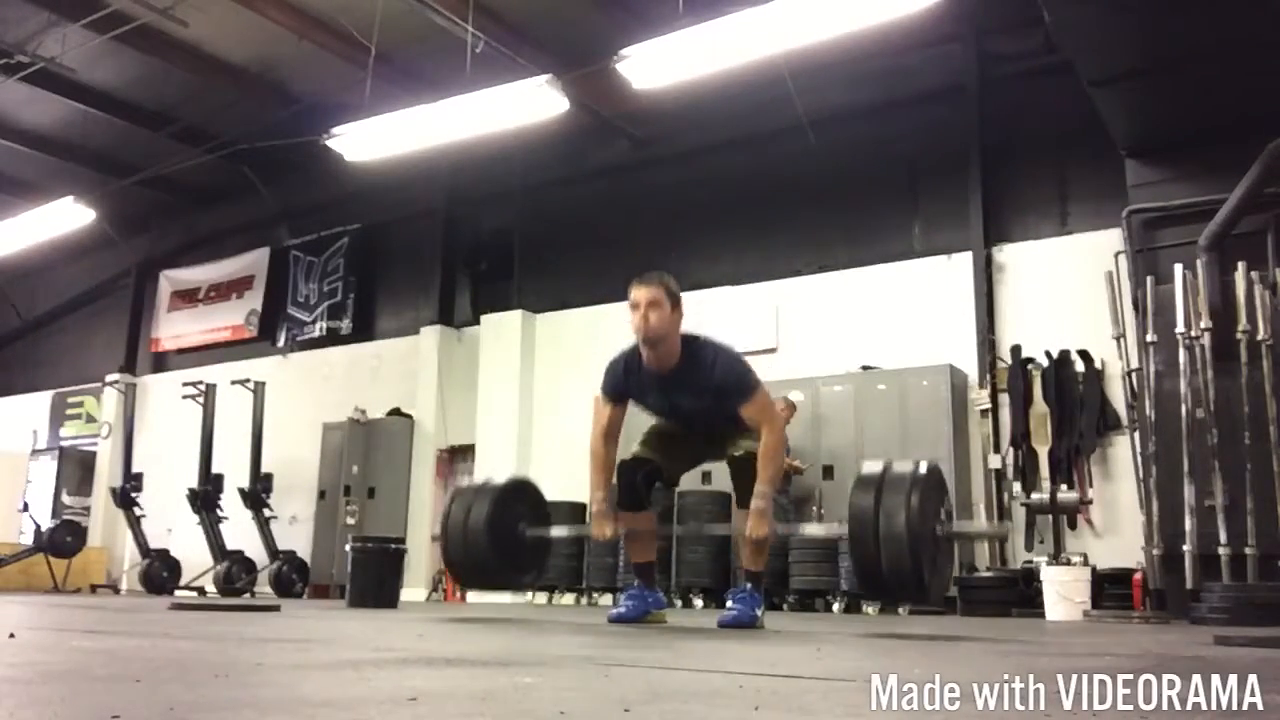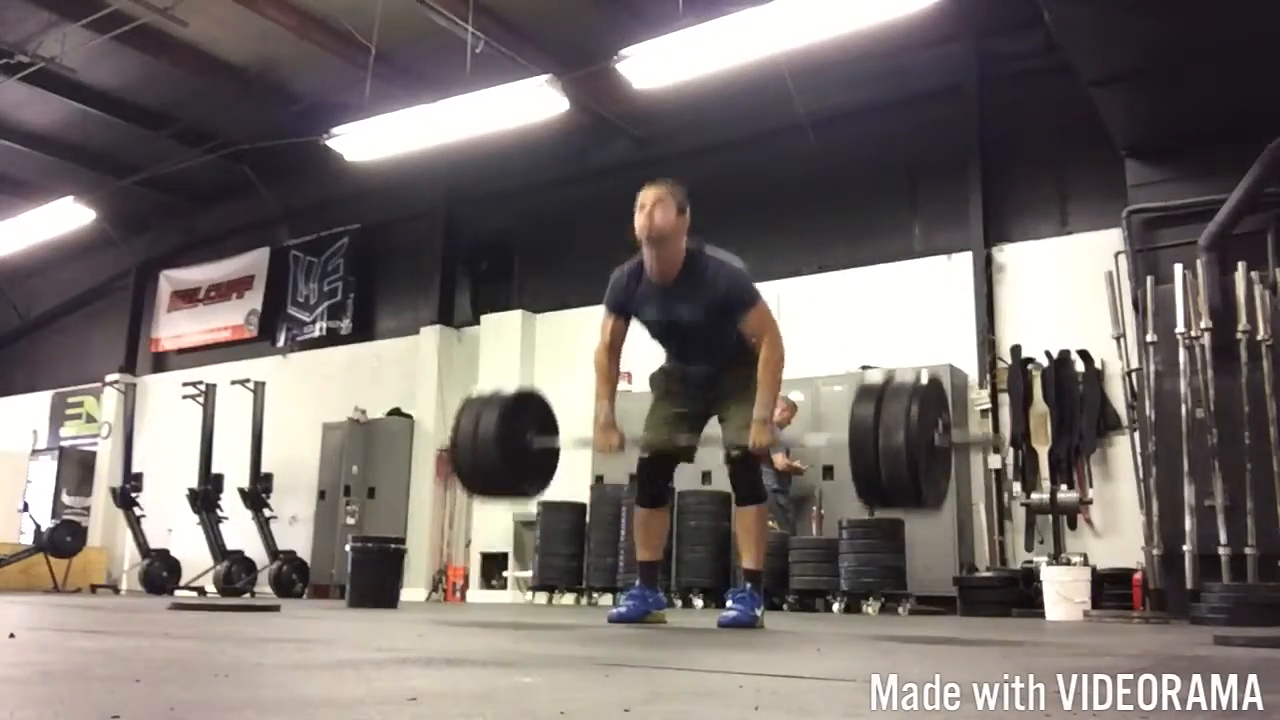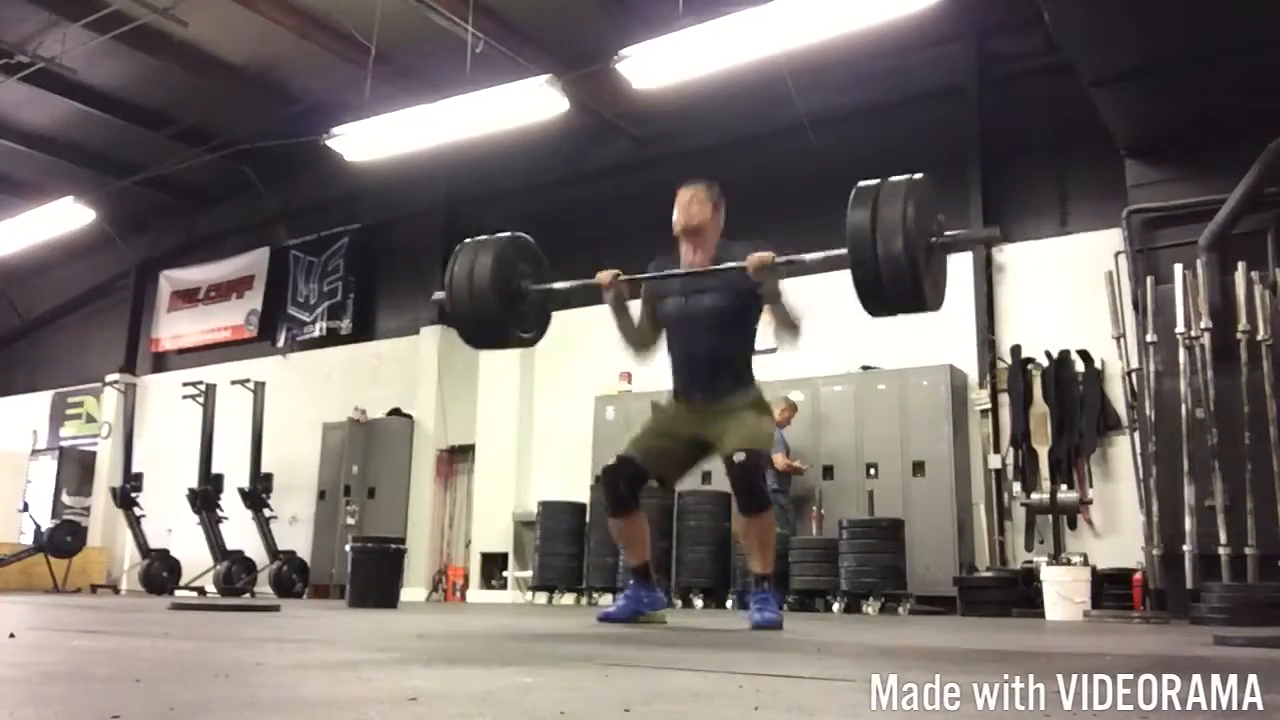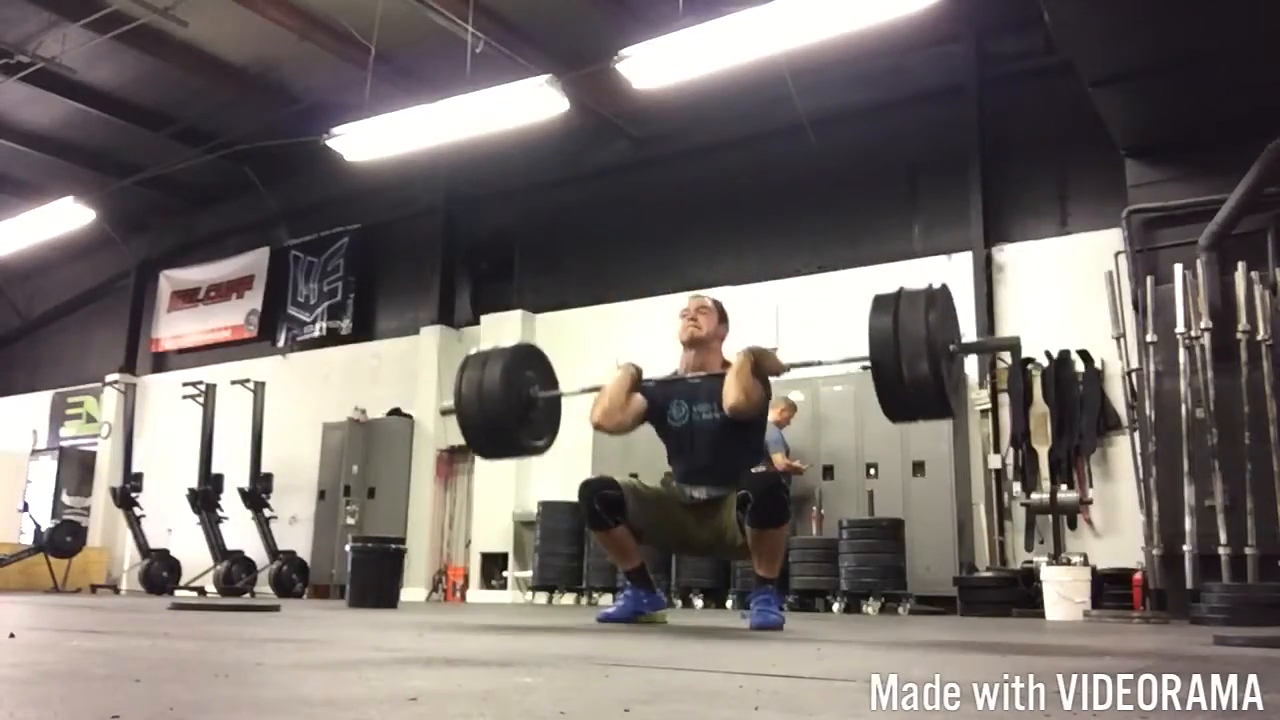
dt=0.5s
person 1, frame 1
left shoulder: (717, 363)
right shoulder: (623, 369)
left elbow: (772, 427)
right elbow: (603, 436)
left wrist: (763, 505)
right wrist: (599, 505)
left hip: (736, 426)
right hip: (680, 428)
left knee: (746, 467)
right knee: (632, 472)
left ankle: (749, 593)
right ankle: (645, 591)
person 1, frame 2
left shoulder: (720, 275)
right shoulder: (625, 281)
left elbow: (768, 343)
right elbow: (607, 350)
left wrist: (764, 419)
right wrist: (605, 418)
left hip: (735, 376)
right hip: (681, 379)
left knee: (744, 466)
right knee: (652, 469)
left ankle: (749, 594)
right ankle: (647, 590)
person 1, frame 3
left shoulder: (740, 265)
right shoulder: (661, 281)
left elbow: (791, 331)
right elbow: (642, 344)
left wrist: (763, 277)
right wrist: (614, 297)
left hip: (736, 405)
right hip: (683, 407)
left knee: (746, 469)
right knee: (618, 475)
left ankle: (764, 592)
right ankle: (643, 590)
person 1, frame 4
left shoulder: (744, 380)
right shoulder: (659, 391)
left elbow: (737, 404)
right elbow: (605, 418)
left wrist: (746, 360)
right wrist: (626, 375)
left hip: (737, 512)
right hip: (681, 512)
left knee: (764, 485)
right knee: (596, 494)
left ankle: (765, 594)
right ankle: (643, 593)
